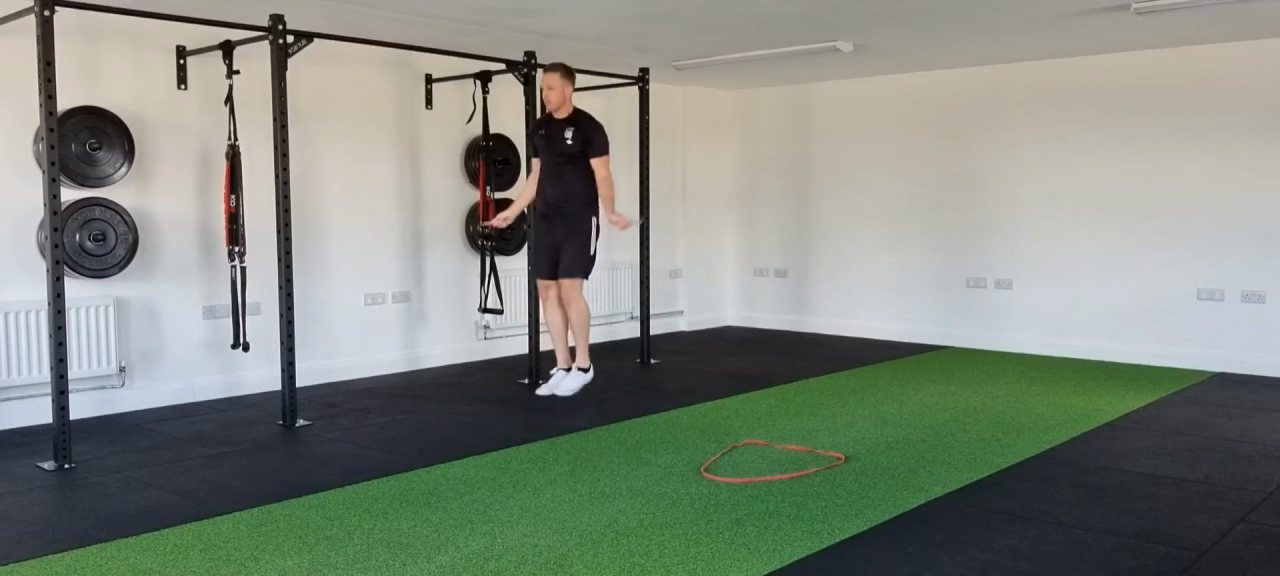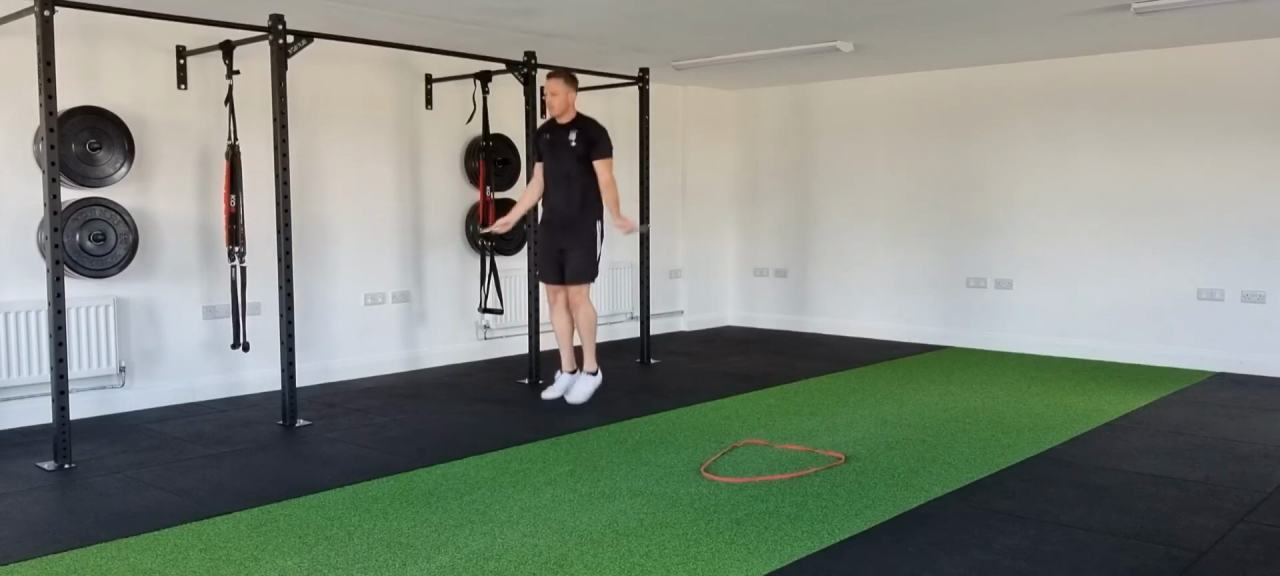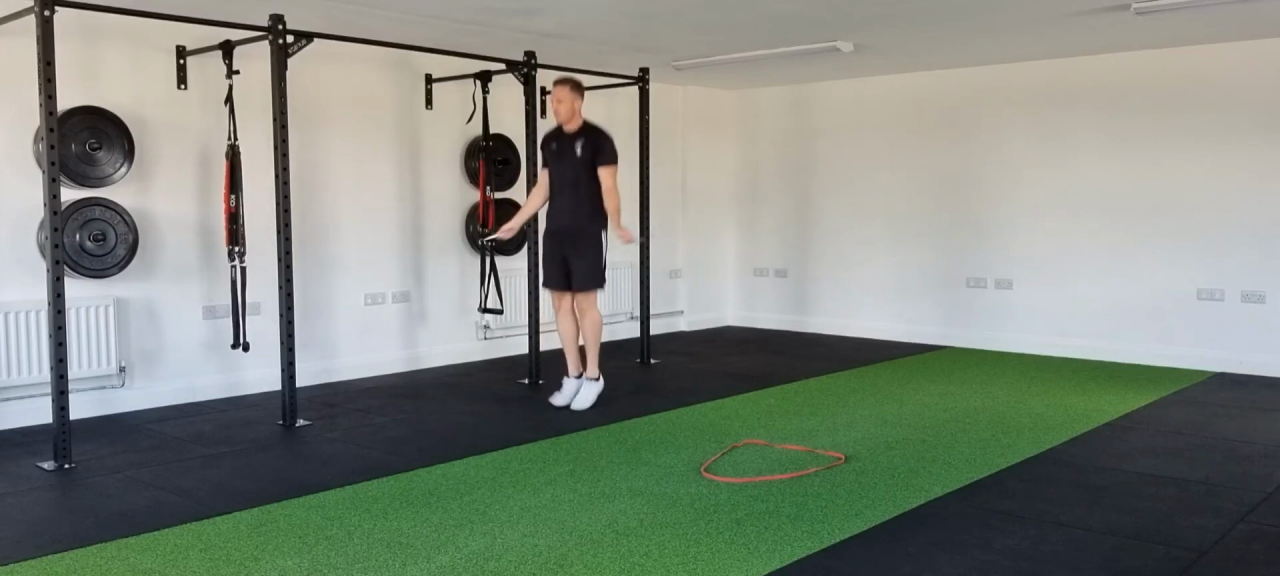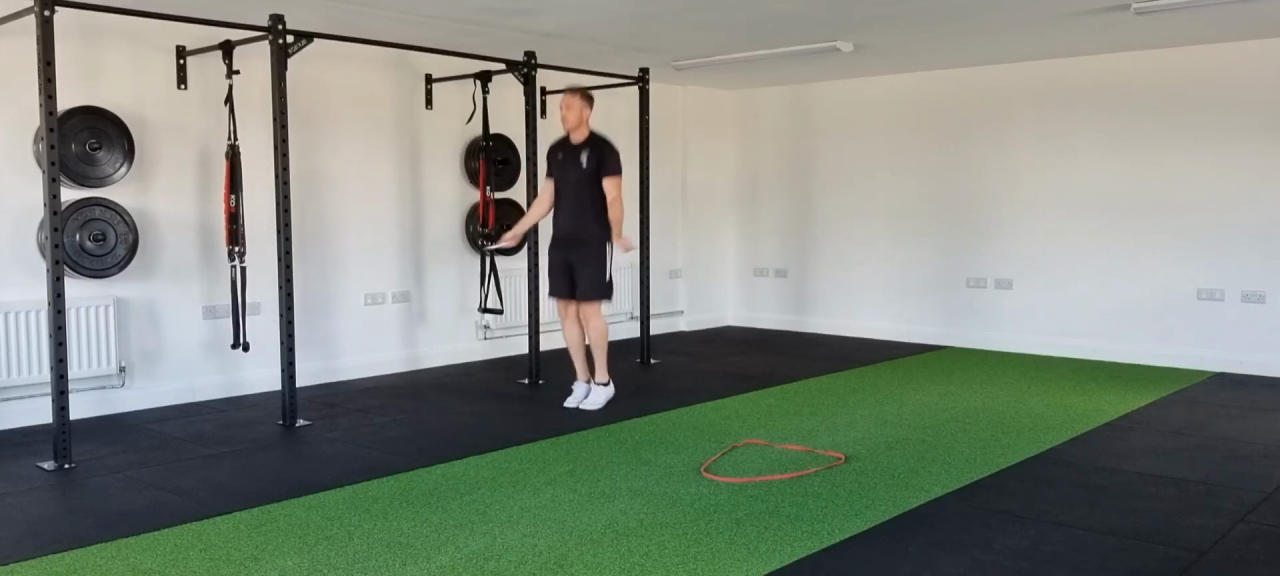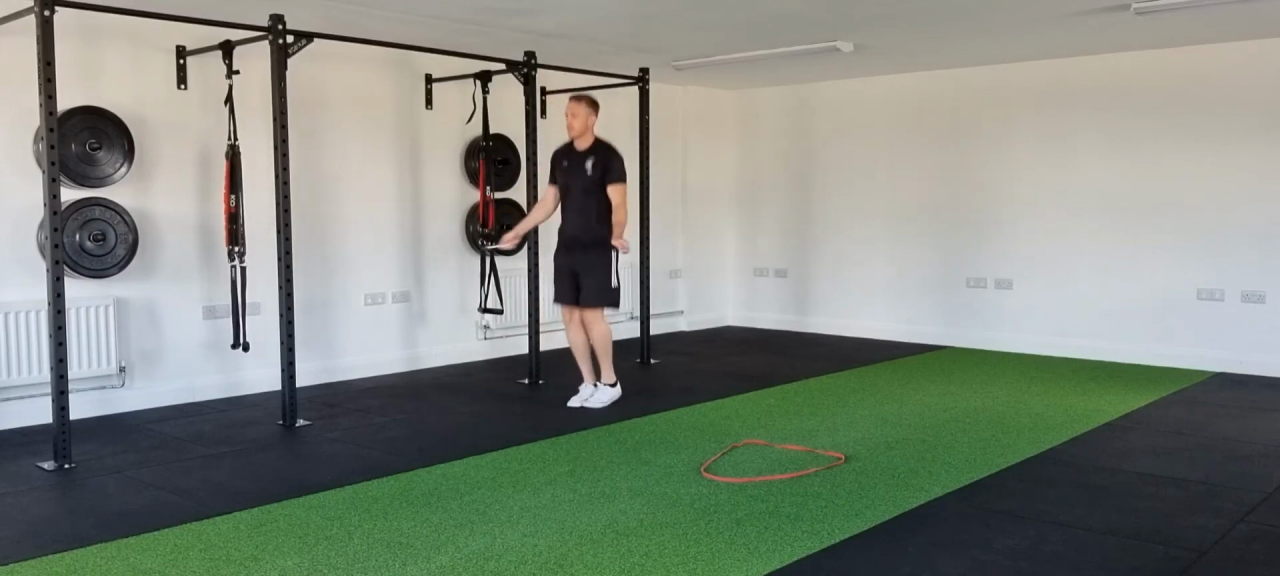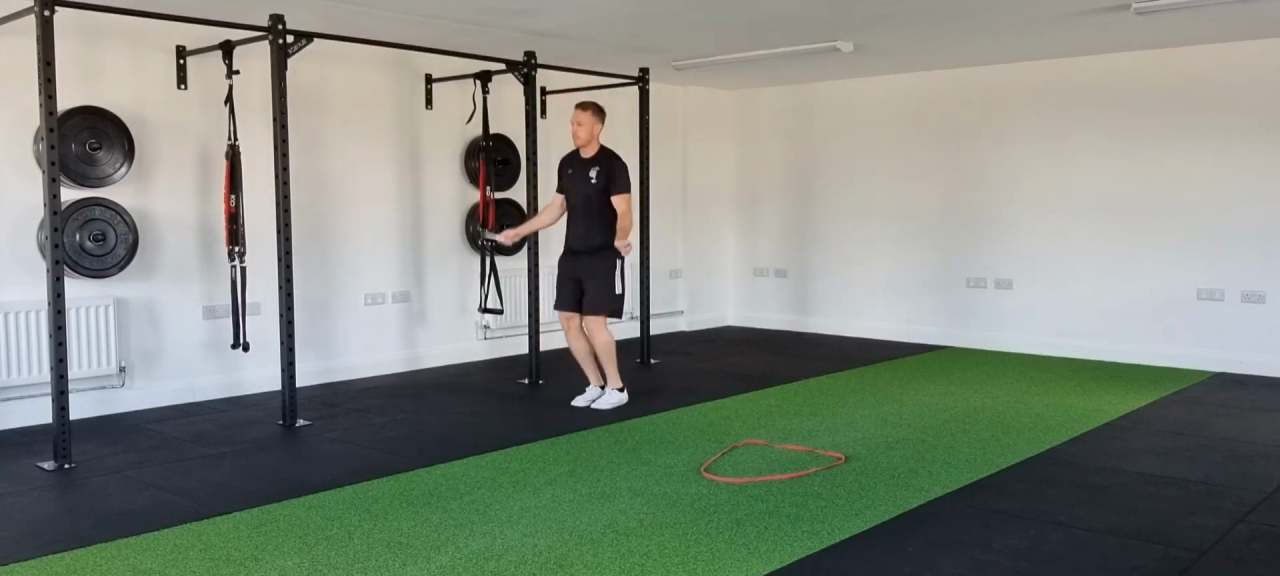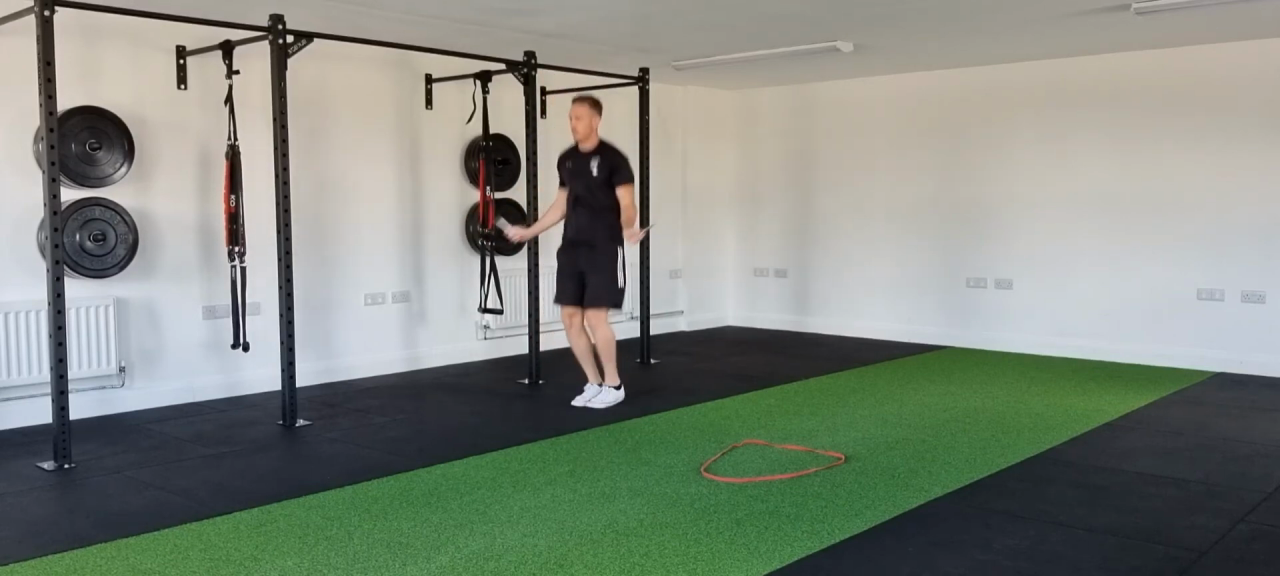
dt=0.4s
person 1, frame 1
left shoulder: (589, 127)
right shoulder: (540, 127)
left elbow: (601, 175)
left wrist: (610, 212)
right wrist: (511, 212)
left hip: (579, 220)
right hip: (545, 220)
left knee: (570, 288)
right knee: (548, 290)
left ankle: (582, 365)
right ankle: (562, 367)
person 1, frame 2
left shoulder: (592, 131)
right shoulder: (543, 133)
left elbow: (605, 179)
left wrist: (617, 215)
right wrist: (512, 217)
left hip: (585, 225)
right hip: (551, 225)
left knee: (577, 295)
right knee: (555, 296)
left ankle: (590, 369)
right ankle: (568, 371)
person 1, frame 3
left shoulder: (598, 140)
right shoulder: (550, 141)
left elbow: (609, 186)
left wrist: (617, 223)
right wrist: (515, 223)
left hip: (590, 233)
right hip: (557, 233)
left knee: (585, 302)
right knee: (560, 303)
left ankle: (593, 376)
right ankle: (573, 375)
person 1, frame 4
left shoulder: (603, 150)
right shoulder: (556, 151)
left elbow: (612, 197)
right elbow: (547, 196)
left wrist: (617, 233)
right wrist: (518, 230)
left hip: (594, 242)
right hip: (562, 241)
left knee: (590, 310)
right knee: (566, 310)
left ankle: (602, 381)
right ankle: (583, 381)
person 1, frame 5
left shoulder: (608, 157)
right shoulder: (560, 156)
left elbow: (618, 203)
right elbow: (549, 202)
left wrist: (617, 233)
right wrist: (519, 231)
left hip: (599, 250)
right hip: (568, 249)
left knee: (592, 317)
right knee: (570, 316)
left ankle: (609, 382)
right ankle: (589, 383)
person 1, frame 6
left shoulder: (613, 166)
right shoulder: (567, 163)
left elbow: (624, 212)
right elbow: (557, 208)
left wrist: (622, 239)
right wrist: (519, 231)
left hip: (603, 257)
right hip: (572, 256)
left knee: (595, 324)
right knee: (569, 324)
left ankle: (616, 388)
right ankle: (596, 384)
person 1, frame 7
left shoulder: (613, 159)
right shoulder: (566, 159)
left elbow: (627, 204)
left wrist: (629, 230)
right wrist: (531, 231)
left hip: (604, 251)
right hip: (572, 249)
left knee: (596, 319)
right knee: (570, 318)
left ankle: (613, 385)
right ankle: (595, 383)
